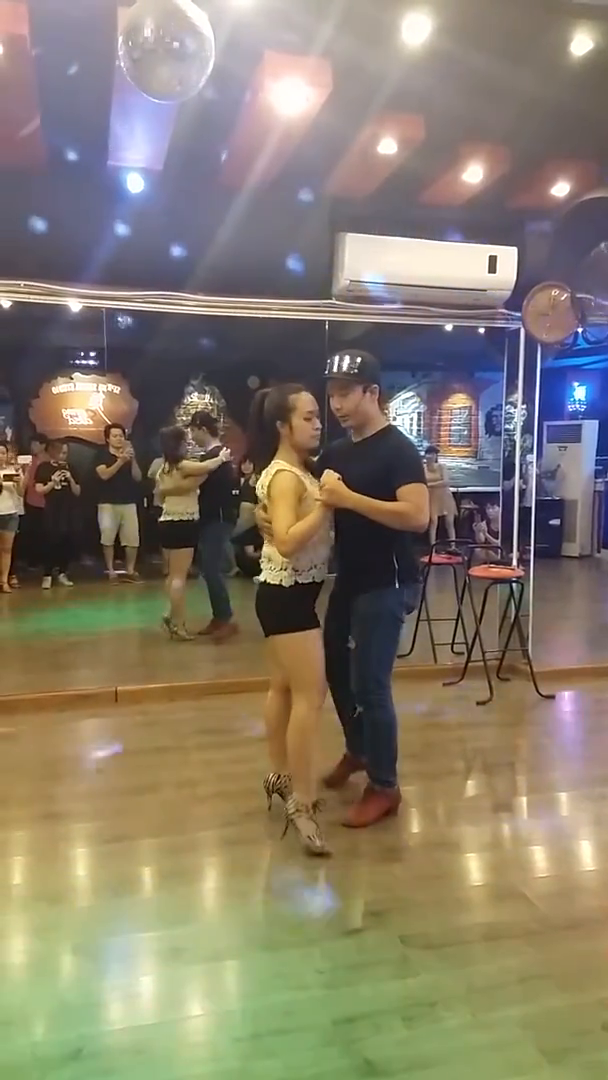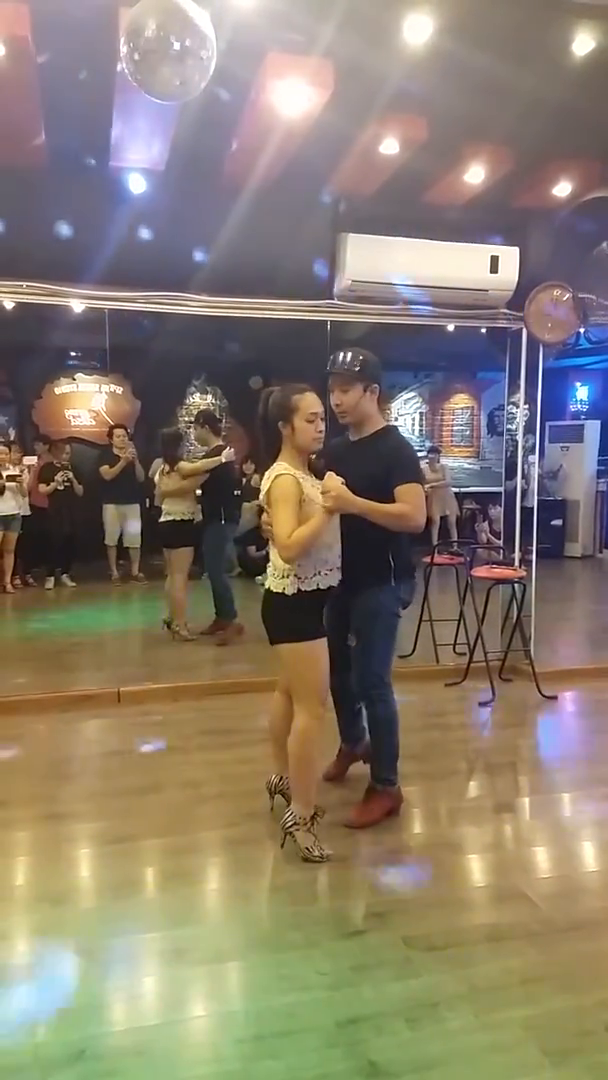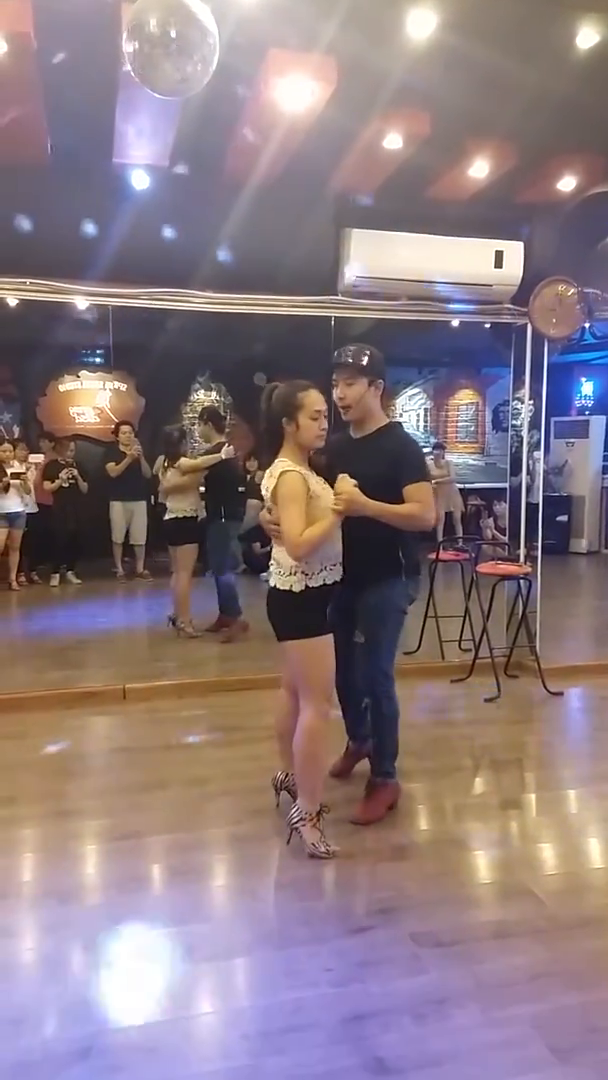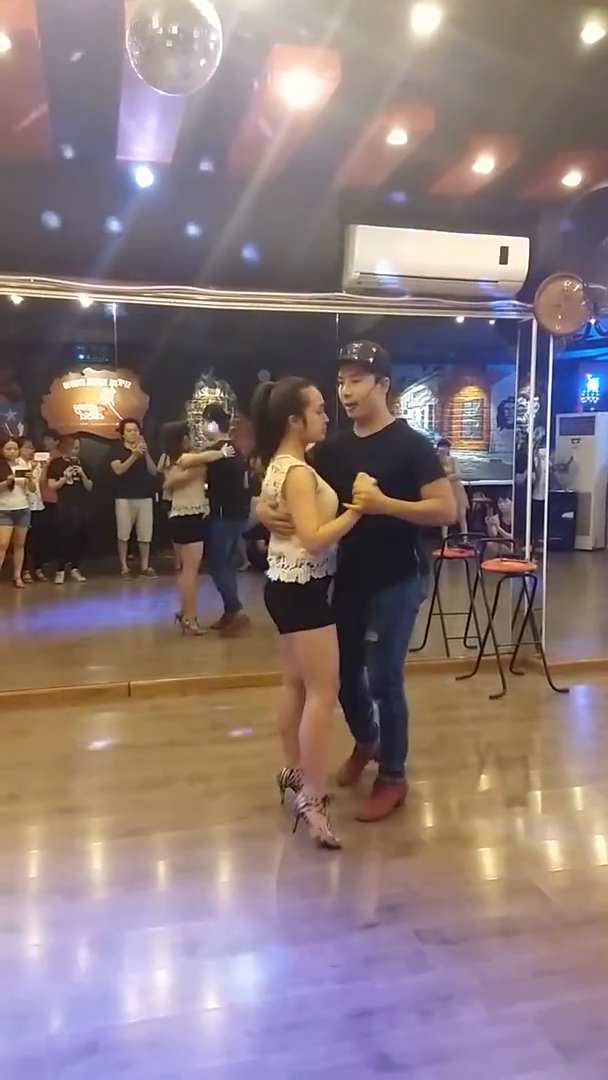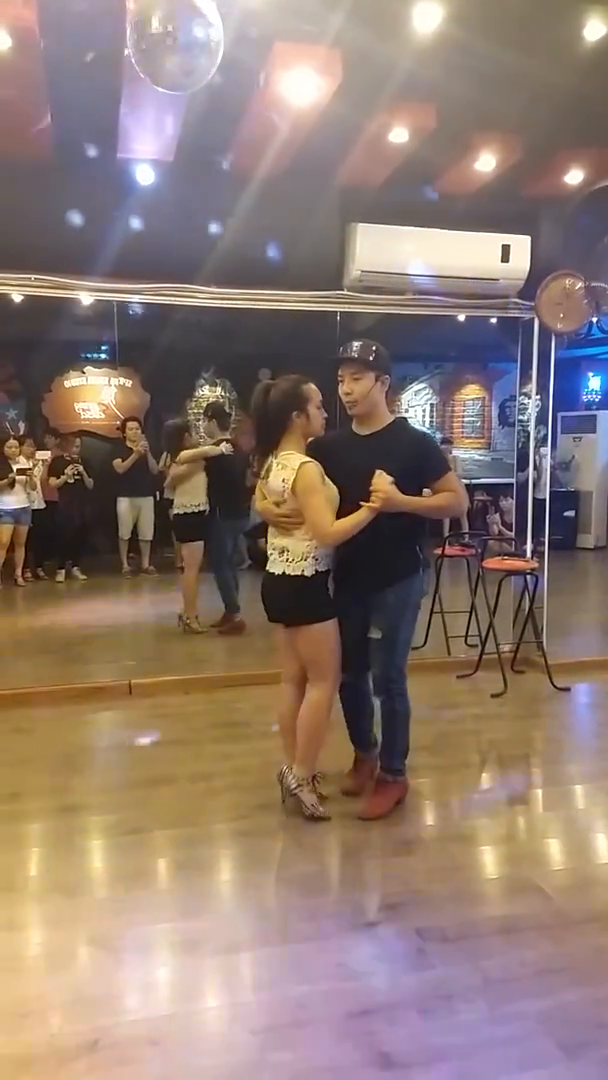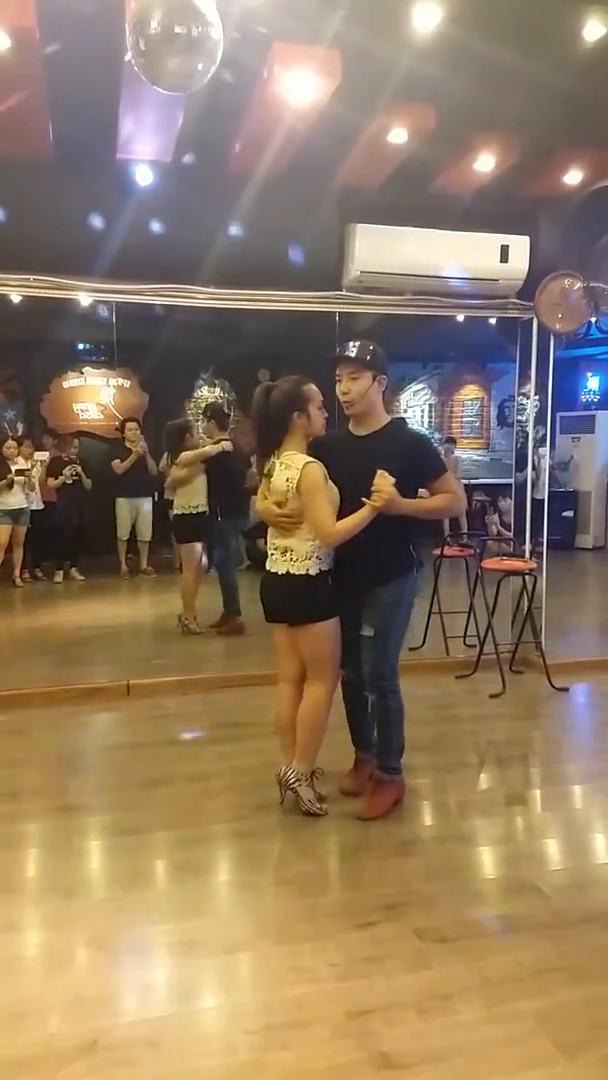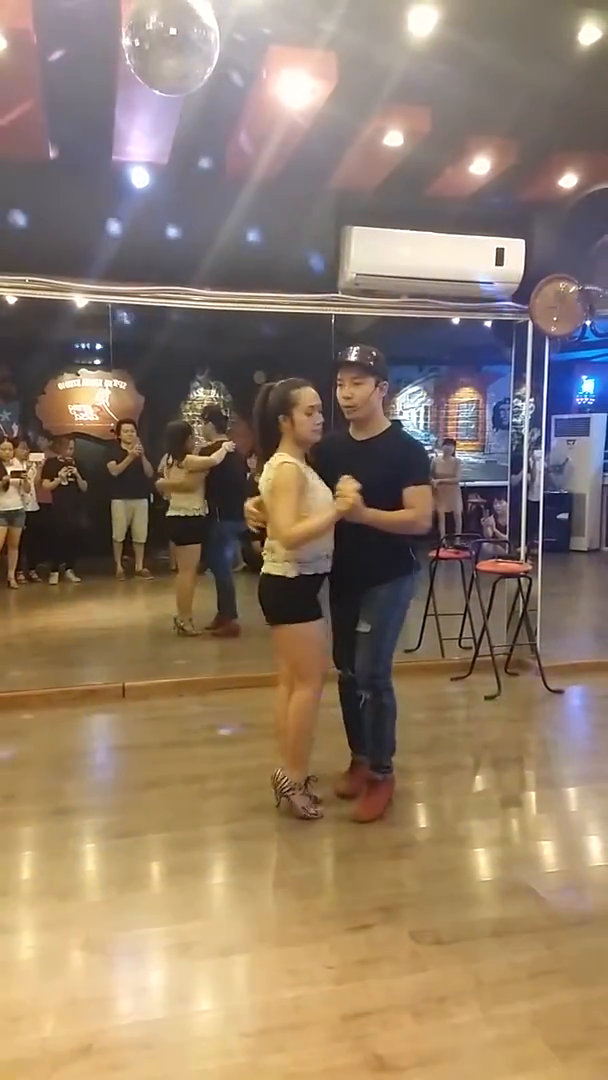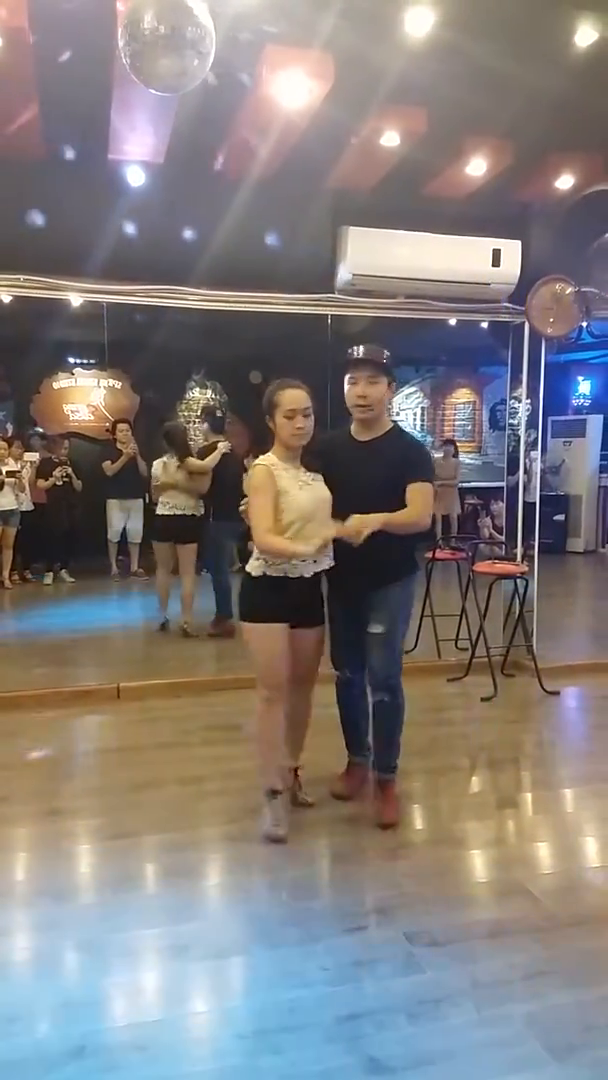
dt=0.2s
person 1, frame 1
left shoulder: (398, 451)
right shoulder: (338, 452)
left elbow: (418, 517)
left wrist: (350, 499)
left hip: (386, 584)
right hip: (348, 579)
left knee: (370, 683)
right knee: (335, 667)
left ankle: (384, 786)
right ankle: (358, 750)
person 1, frame 2
left shoulder: (395, 450)
right shoulder: (335, 451)
left elbow: (415, 518)
left wrist: (353, 503)
left hip: (382, 581)
right hip: (344, 577)
left knee: (371, 680)
right knee: (336, 667)
left ankle: (386, 786)
right ankle: (353, 742)
person 1, frame 3
left shoulder: (399, 446)
right shoulder: (335, 448)
left elbow: (426, 516)
left wrist: (365, 506)
right wrist: (275, 517)
left hip: (387, 578)
right hip: (345, 575)
left knee: (373, 675)
right knee: (340, 666)
left ankle: (385, 781)
right ankle: (359, 739)
person 1, frame 4
left shoulder: (410, 445)
right shoulder: (334, 447)
left elbow: (446, 510)
left wrist: (386, 504)
right wrist: (269, 511)
left hip: (396, 580)
right hip: (349, 576)
left knee: (384, 677)
right knee: (344, 668)
left ankle: (393, 778)
right ankle: (366, 742)
person 1, frame 5
left shoulder: (413, 443)
right shoulder: (330, 446)
left elbow: (457, 501)
left wrist: (401, 502)
right wrist: (267, 507)
left hip: (397, 579)
right hip: (348, 576)
left knee: (388, 677)
right knee: (348, 672)
left ankle: (393, 775)
right ankle: (365, 754)
person 1, frame 6
left shoulder: (409, 443)
right shoulder: (327, 446)
left elbow: (454, 502)
left wrist: (400, 505)
right wrist: (267, 507)
left hip: (391, 577)
right hip: (344, 574)
left knee: (379, 674)
right knee: (351, 672)
left ankle: (390, 775)
right ankle: (364, 756)
person 1, frame 7
left shoulder: (406, 449)
right shoulder: (329, 448)
left elbow: (420, 519)
left wrist: (362, 513)
right wrist: (256, 507)
left hip: (389, 578)
right hip: (343, 576)
left knee: (372, 673)
right knee: (348, 671)
left ankle: (382, 774)
right ankle: (360, 758)
person 1, frame 8
left shoulder: (409, 450)
right shoulder: (331, 448)
left elbow: (421, 516)
left wrist: (377, 520)
left hip: (391, 580)
right hip: (345, 577)
left knee: (382, 676)
right knee: (347, 673)
left ankle: (386, 778)
right ankle: (358, 760)
person 2, frame 1
left shoulder: (295, 469)
right shoulder: (284, 476)
right elbow: (286, 542)
right wrist: (326, 506)
left hip: (286, 592)
right hip: (288, 594)
left knee: (283, 687)
right knee: (309, 697)
left ankle: (279, 775)
right ankle: (302, 803)
person 2, frame 2
left shoulder: (304, 471)
right shoulder: (284, 480)
right elbow: (288, 548)
right wrist: (328, 510)
left hip: (300, 598)
right hip: (294, 601)
left knee: (288, 692)
right knee: (311, 707)
left ankle: (281, 776)
right ankle: (300, 815)
person 2, frame 3
left shoulder: (302, 469)
right shoulder: (289, 476)
right elbow: (298, 546)
right wrist: (339, 511)
left hip: (301, 594)
right hip: (299, 597)
left knee: (295, 690)
right knee: (317, 702)
left ankle: (288, 773)
right ankle: (306, 812)
person 2, frame 4
left shoulder: (280, 465)
right shoulder: (298, 473)
right elbow: (314, 540)
right wrist: (357, 510)
left hip: (286, 584)
right hip: (302, 589)
left knee: (295, 684)
right knee: (322, 691)
left ankle: (292, 769)
right ankle: (312, 799)
person 2, frame 5
left shoulder: (274, 462)
right shoulder: (307, 469)
left elbow: (261, 503)
right elbow: (329, 534)
right wrist: (373, 507)
left hip: (278, 579)
right hip: (303, 584)
left knee: (294, 679)
right knee: (323, 681)
left ankle: (291, 768)
right ankle: (302, 777)
person 2, frame 6
left shoulder: (274, 463)
right shoulder: (310, 468)
left elbow: (262, 508)
right elbow: (329, 534)
right wrist: (374, 506)
left hip: (276, 580)
right hip: (305, 583)
left knee: (291, 679)
right knee: (322, 680)
left ankle: (291, 769)
right ankle: (301, 773)
person 2, frame 7
left shoulder: (284, 464)
right shoulder: (289, 469)
right elbow: (289, 535)
right wrist: (340, 509)
left hip: (285, 583)
right hip: (292, 585)
left knee: (291, 681)
right knee: (309, 683)
left ankle: (288, 773)
right ankle: (294, 779)
person 2, frame 8
left shoulder: (312, 469)
right shoulder: (264, 470)
right elbow: (265, 540)
left wrist: (332, 534)
right wrist: (310, 545)
left hip: (307, 587)
right hip: (267, 589)
left knee: (302, 685)
right knee: (273, 690)
left ankle: (288, 769)
right ankle: (273, 791)
